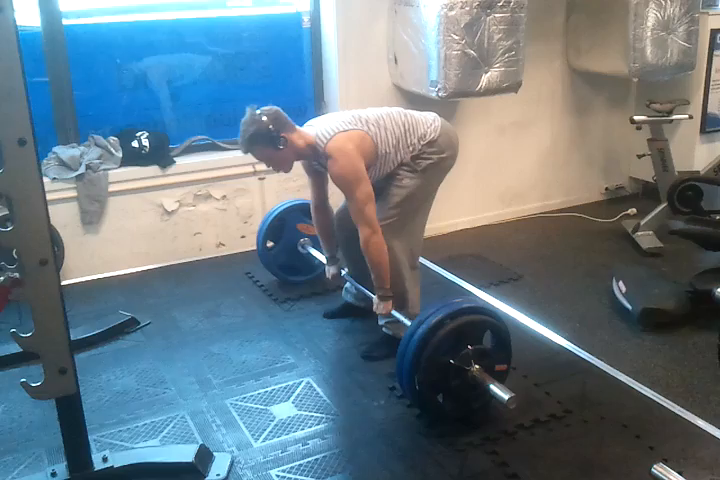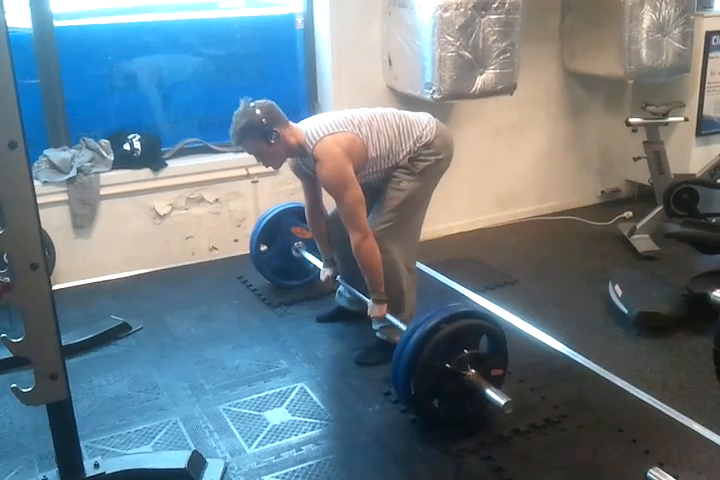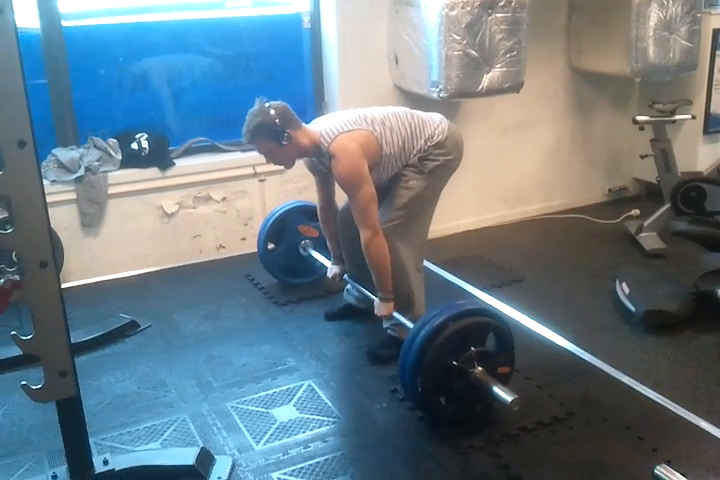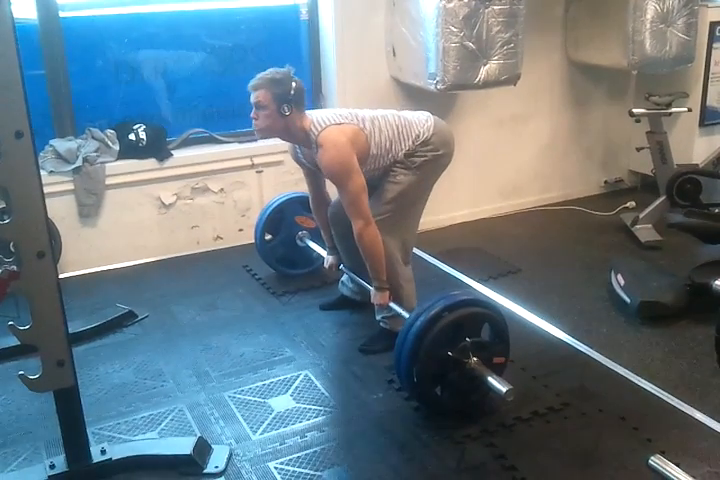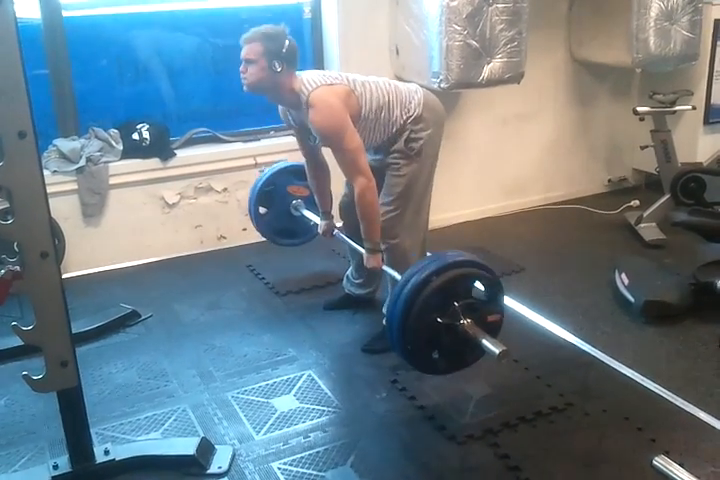
dt=1s
person 1, frame 1
left shoulder: (339, 154)
right shoulder: (308, 142)
left elbow: (370, 231)
right elbow: (319, 207)
left wrist: (384, 295)
right wrist: (331, 259)
left hip: (432, 145)
right hip: (400, 148)
left knee: (390, 231)
right knee: (346, 221)
left ankle: (400, 328)
right ankle: (361, 298)
person 1, frame 2
left shoulder: (329, 157)
right shoulder: (299, 147)
left elbow: (361, 235)
right elbow: (314, 211)
left wrist: (379, 300)
right wrist: (328, 262)
left hip: (427, 146)
right hip: (394, 151)
left knee: (386, 236)
right knee: (340, 225)
left ankle: (394, 335)
right ankle: (353, 302)
person 1, frame 3
left shoulder: (344, 154)
right shoulder: (313, 143)
left elbow: (371, 233)
right elbow: (327, 208)
left wrist: (386, 297)
right wrist: (337, 259)
left hip: (437, 146)
right hip: (405, 148)
left knee: (394, 233)
right knee: (349, 222)
left ankle: (404, 331)
right ankle: (361, 300)
person 1, frame 4
left shoulder: (332, 147)
right shoulder: (299, 142)
left elbow: (363, 224)
right elbow: (318, 199)
left wrist: (381, 286)
right wrist: (331, 250)
left hip: (427, 143)
right hip: (398, 143)
left knee: (383, 229)
right knee: (340, 216)
left ankle: (398, 324)
right ankle: (356, 291)
person 1, frame 5
left shoulder: (323, 106)
right shoulder: (288, 105)
left elbow: (362, 181)
right elbow: (314, 161)
left wrist: (373, 250)
right wrist: (325, 215)
left hip: (417, 121)
right hip: (386, 130)
left knee: (395, 223)
right knee: (352, 210)
right ankle: (360, 290)
